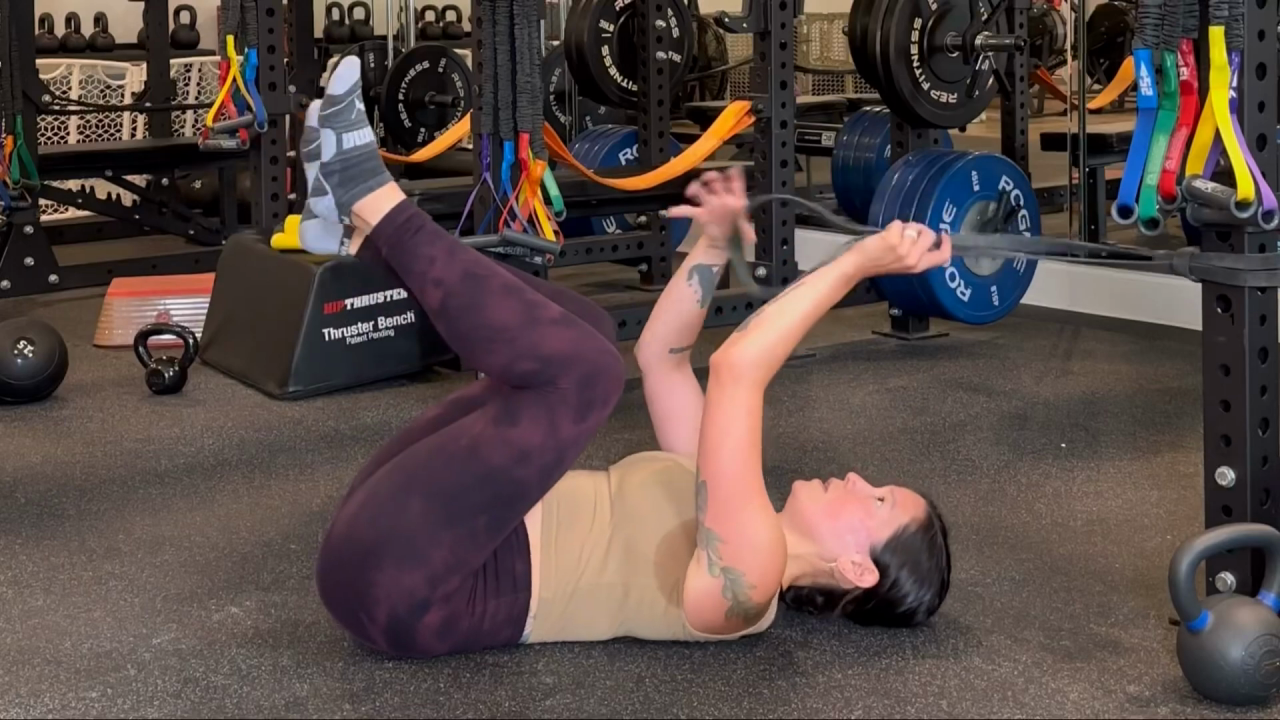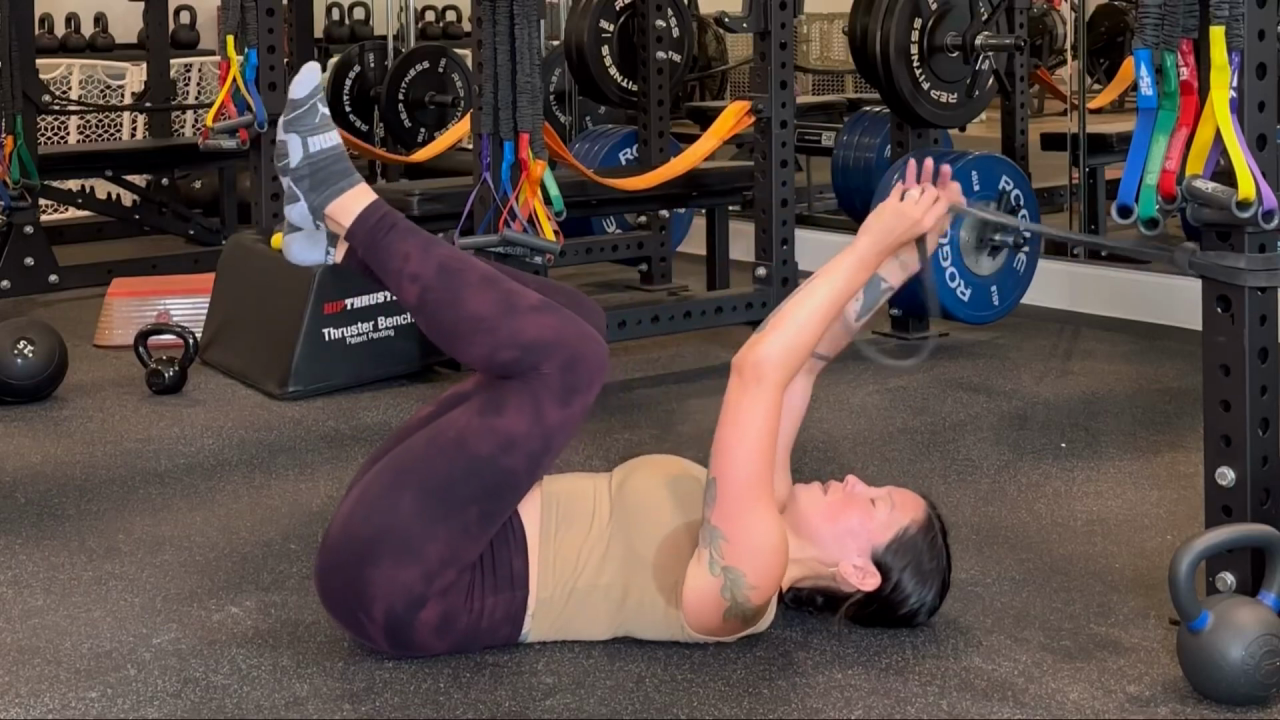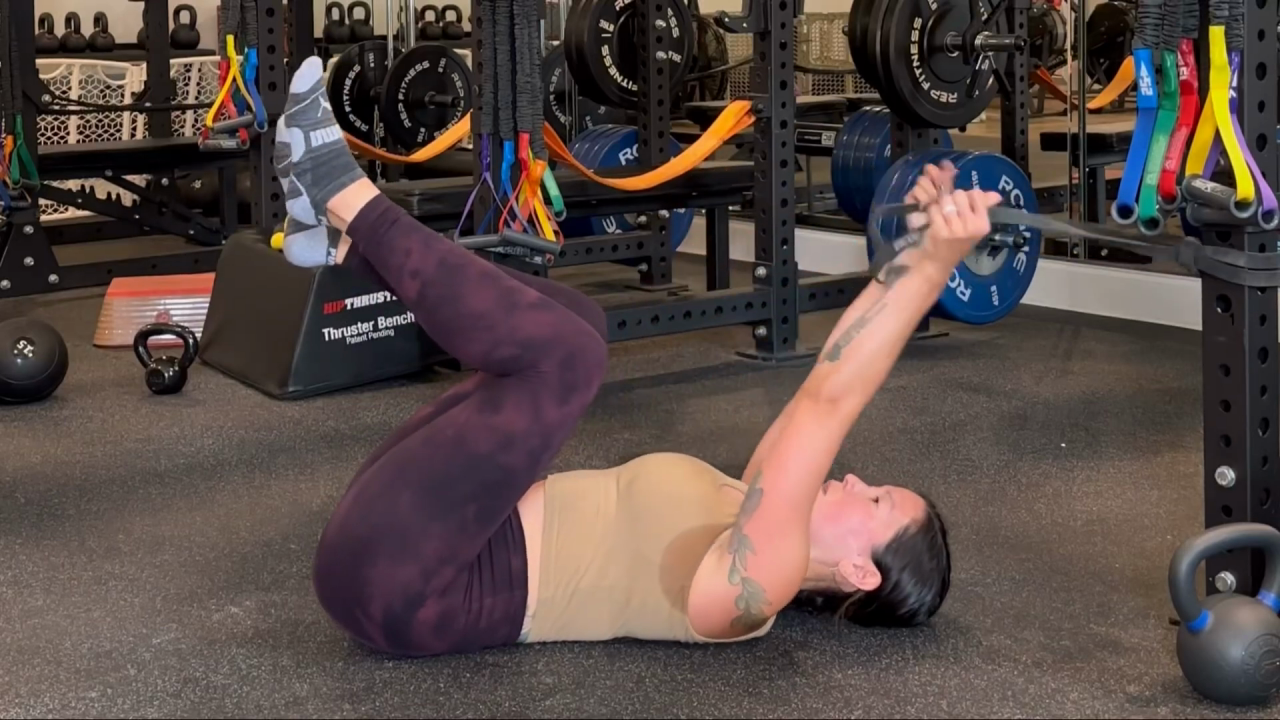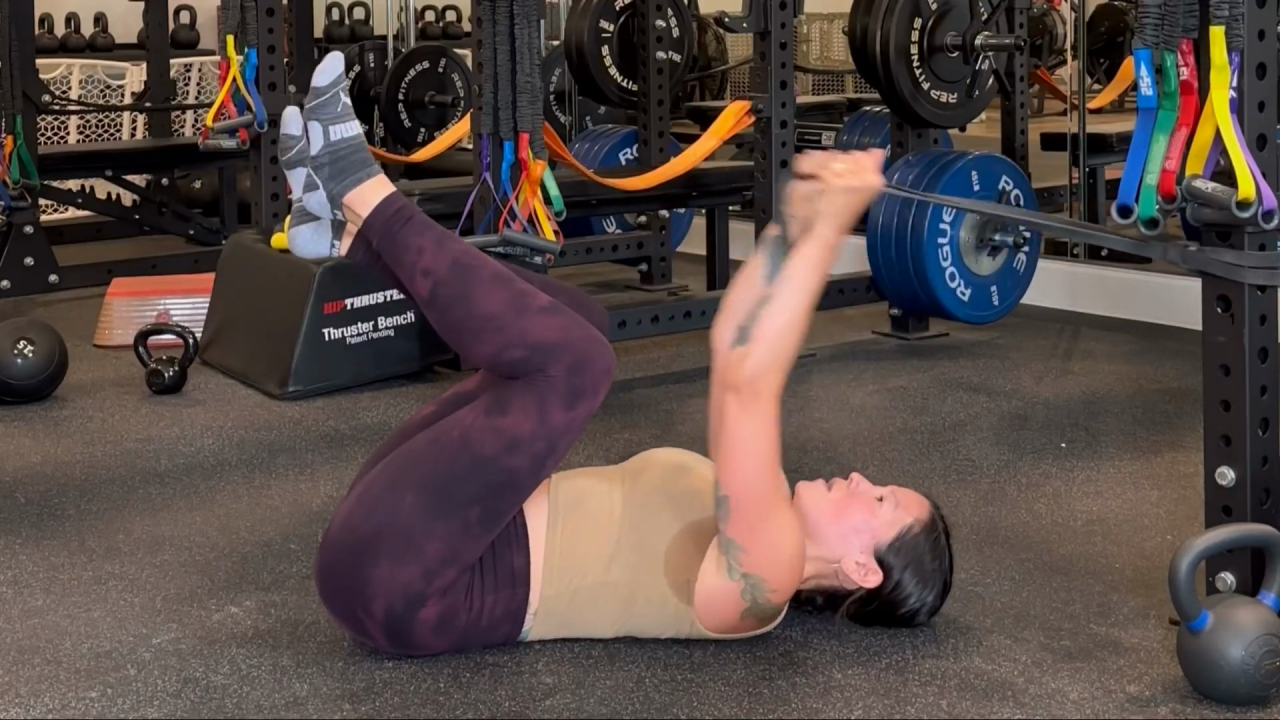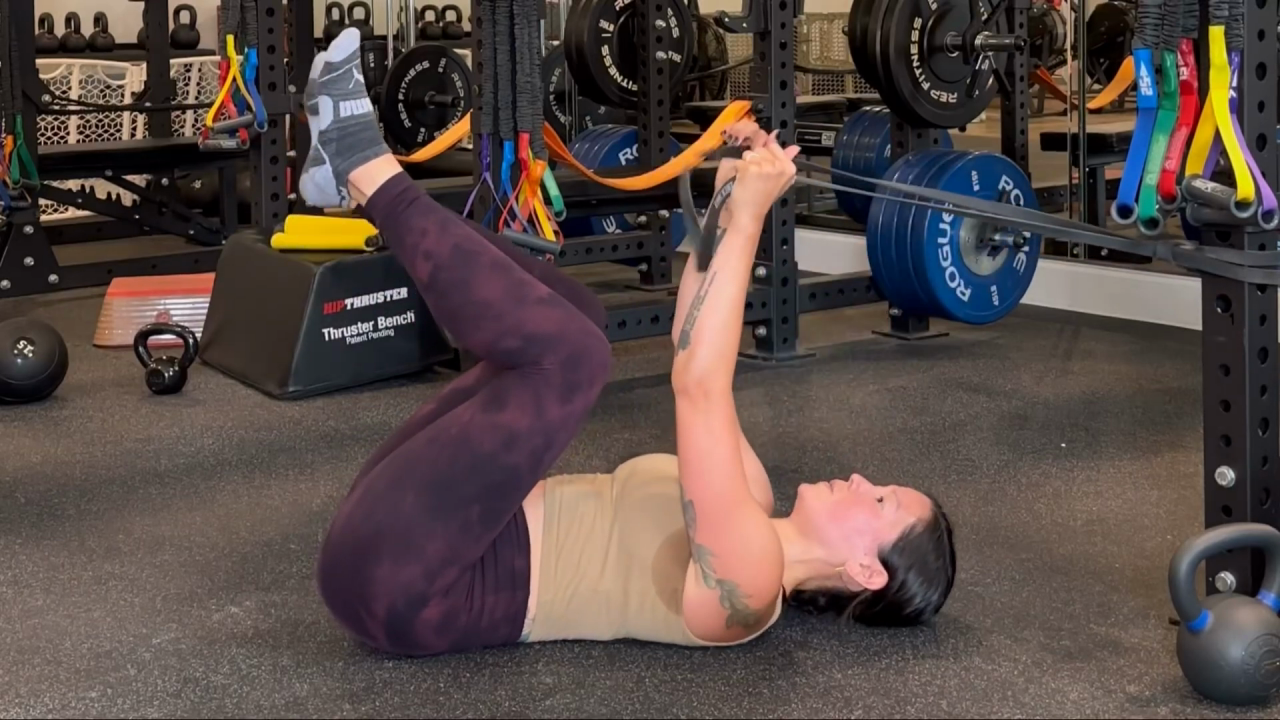
dt=0.4s
person 1, frame 1
left shoulder: (746, 578)
right shoulder: (726, 514)
left elbow: (735, 369)
right elbow: (660, 354)
left wrist: (856, 262)
right wrist: (714, 242)
left hip: (395, 576)
right hip: (404, 525)
left knee: (581, 366)
right knee: (580, 333)
left ankle: (373, 202)
right ankle: (359, 234)
person 1, frame 2
left shoulder: (747, 580)
right shoulder: (764, 519)
left elbow: (758, 371)
right elbow: (795, 361)
left wrist: (872, 248)
right wrist: (890, 266)
left hip: (395, 579)
right hip: (412, 530)
left knee: (564, 352)
right knee: (568, 320)
left ankle: (345, 203)
right ankle: (342, 243)
person 1, frame 3
left shoulder: (755, 586)
right shoulder: (755, 526)
left elbow: (828, 400)
right elbow: (833, 377)
left wrist: (934, 267)
right wrist: (916, 244)
left hip: (392, 574)
right hip: (422, 532)
left knee: (562, 351)
right knee: (570, 323)
left ankle: (349, 198)
right ankle: (344, 237)
person 1, frame 4
left shoulder: (758, 582)
right shoulder: (755, 520)
left elbow: (746, 385)
right elbow: (734, 348)
left wrist: (826, 233)
right wrist: (798, 222)
left hip: (394, 574)
right hip: (416, 529)
left knee: (572, 354)
right knee: (570, 320)
left ankle: (364, 194)
right ankle: (349, 227)
person 1, frame 5
left shoulder: (747, 581)
right shoulder: (752, 514)
left elbow: (698, 388)
right elbow: (695, 353)
left wrist: (746, 221)
right wrist: (725, 205)
left hip: (397, 576)
right hip: (425, 524)
left knee: (569, 350)
right knee: (569, 318)
left ankle: (370, 173)
right ankle: (358, 182)
